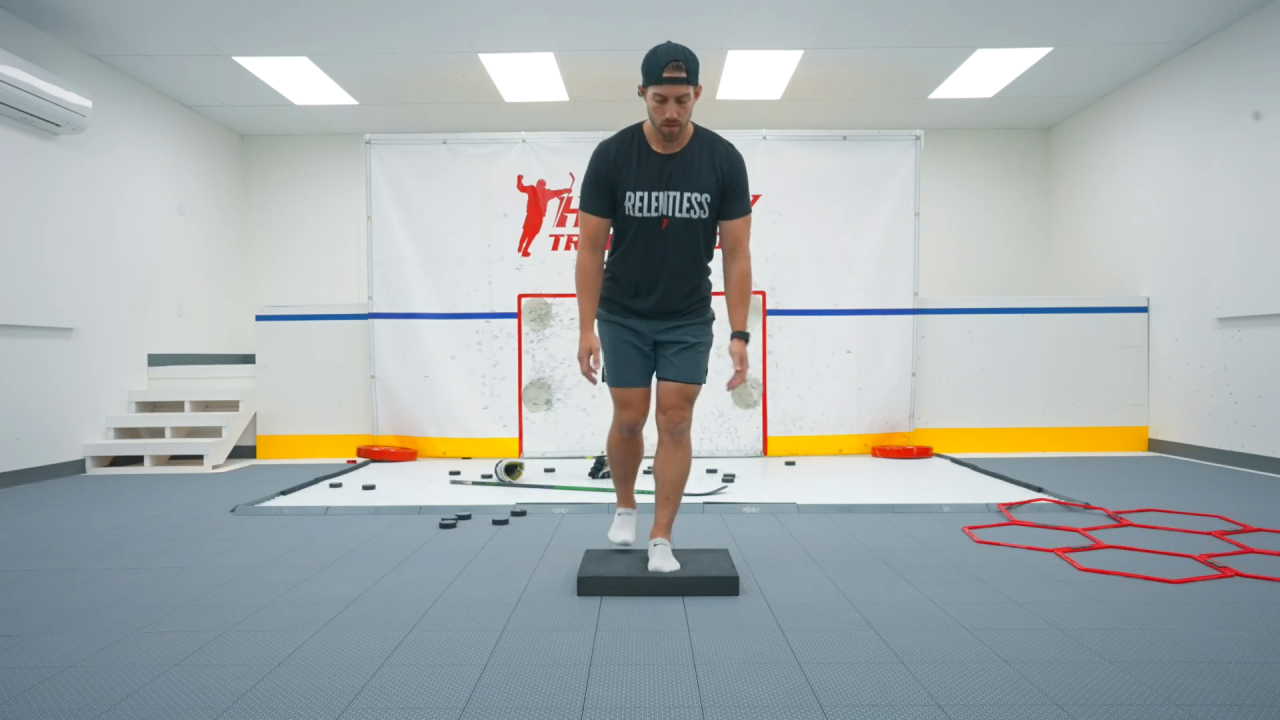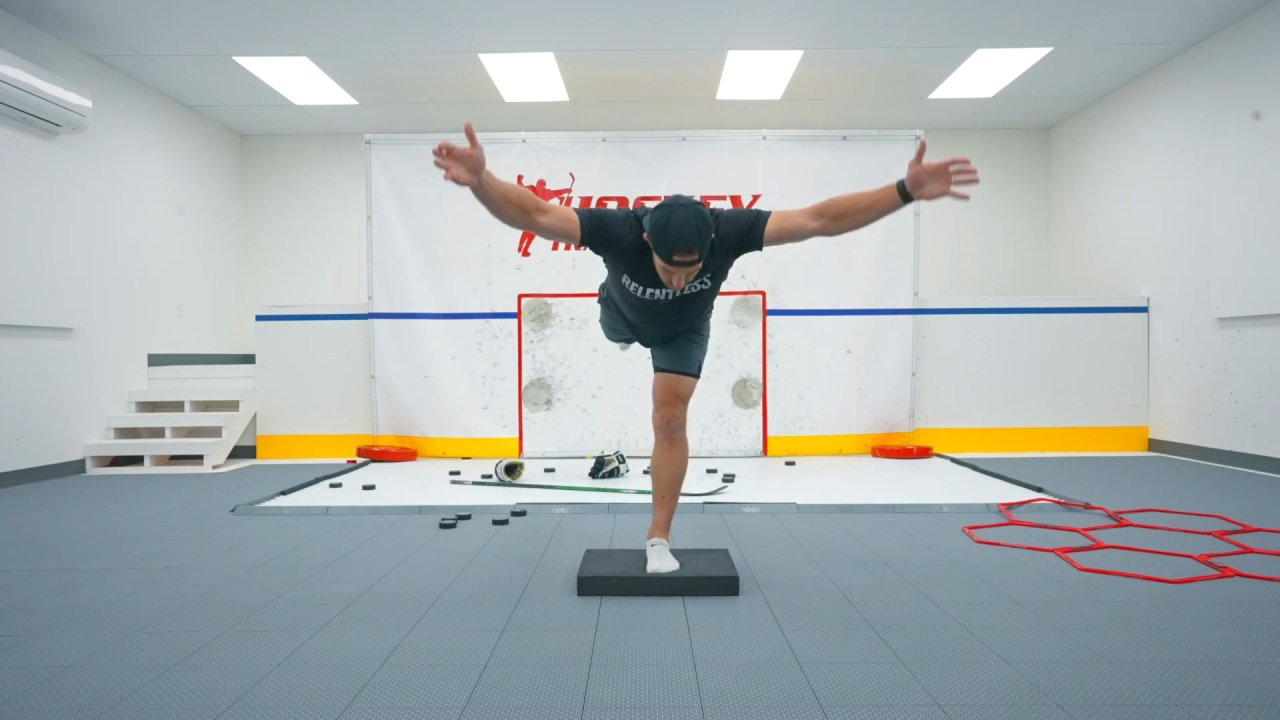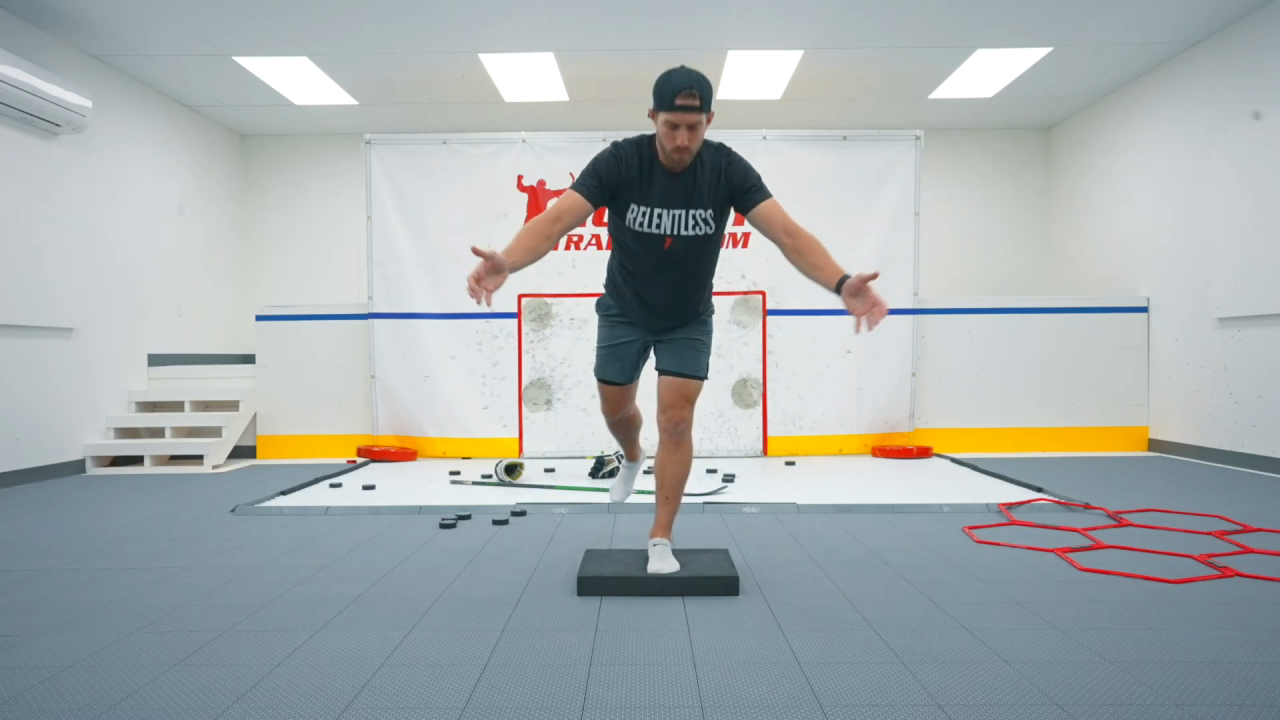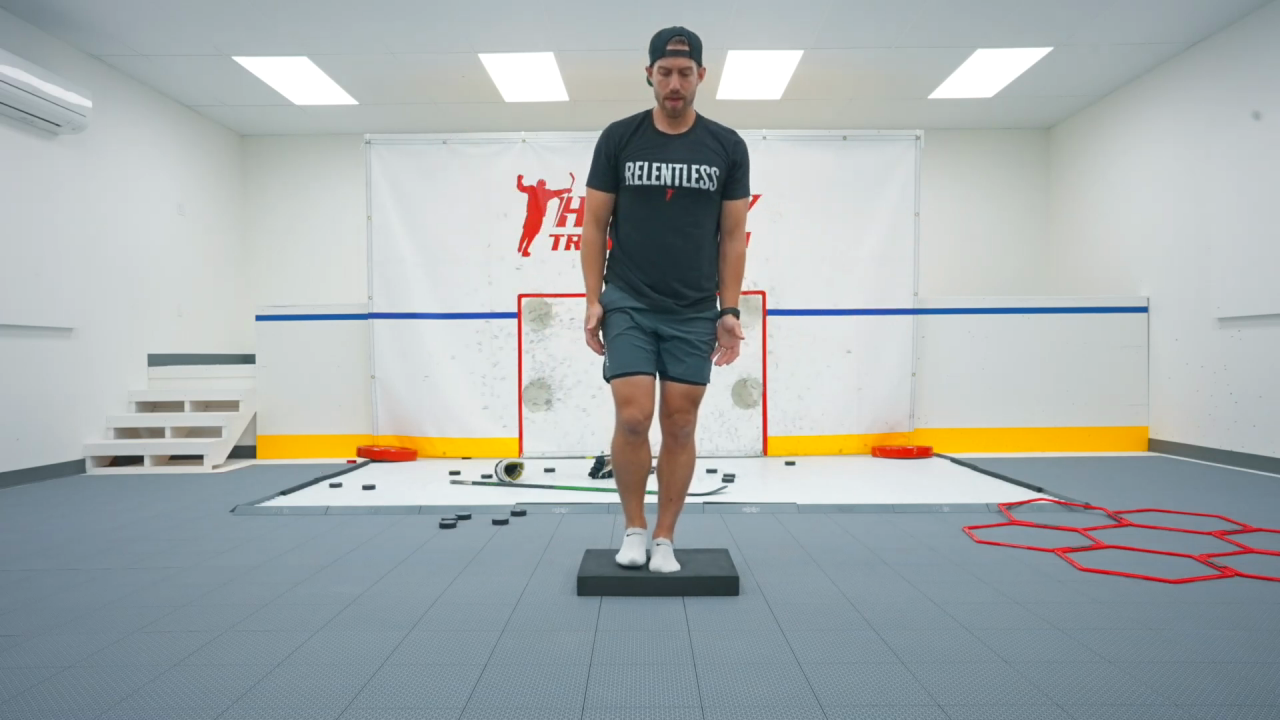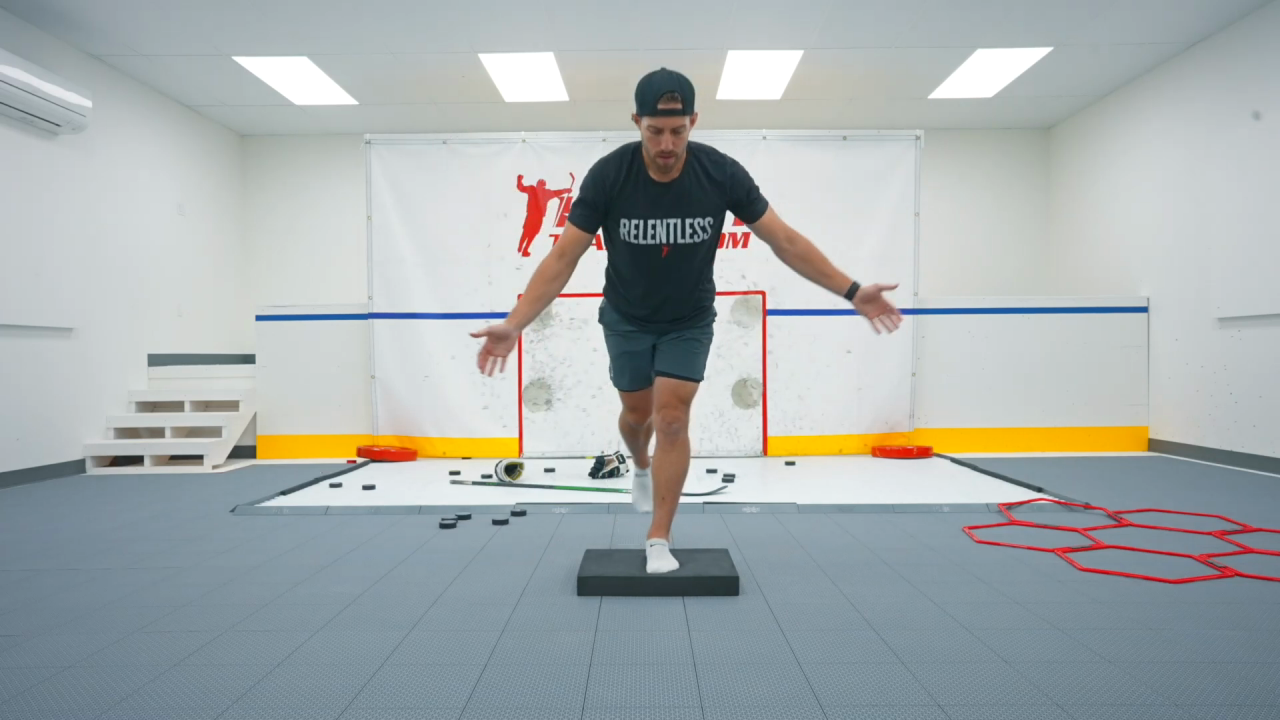
dt=1s
person 1, frame 1
left shoulder: (723, 159)
right shoulder: (611, 155)
left elbow: (737, 254)
right elbow: (590, 248)
left wrist: (740, 335)
right wrist: (586, 328)
left hip: (688, 317)
right hip: (623, 314)
left knee: (675, 422)
right knee: (629, 419)
left ankle: (661, 540)
right ankle: (625, 508)
person 1, frame 2
left shoulder: (728, 230)
right shoulder: (617, 230)
left elbow: (819, 219)
right elbow: (535, 213)
left wrist: (906, 191)
right wrist: (481, 180)
left hip: (684, 329)
right hip: (626, 313)
left knee: (669, 420)
right knee: (619, 337)
left ankle: (658, 540)
right ankle: (632, 339)
person 1, frame 3
left shoulder: (728, 168)
right shoulder: (620, 160)
left elbow: (787, 232)
right elbow: (556, 220)
left wrist: (841, 284)
right wrist: (505, 264)
left hip: (688, 318)
right hip: (624, 310)
left knee: (676, 421)
right knee: (616, 408)
left ankle: (660, 540)
right ankle: (631, 459)
person 1, frame 4
left shoulder: (727, 146)
right shoulder: (618, 138)
left elbow: (733, 235)
right elbow: (595, 225)
left wrist: (729, 310)
right wrist: (593, 300)
left hip: (693, 311)
right hip: (628, 305)
left knee: (680, 426)
right knee: (633, 419)
left ankle: (664, 539)
right ankle: (634, 529)
person 1, frame 5
left shoulder: (723, 174)
right shoulder: (607, 175)
left elbow: (784, 240)
right elbow: (563, 256)
left wrist: (851, 292)
right wrist: (514, 324)
left hip: (689, 320)
right hip: (626, 318)
left knee: (671, 420)
right knee: (637, 415)
left ankle: (658, 540)
right ankle: (642, 468)
